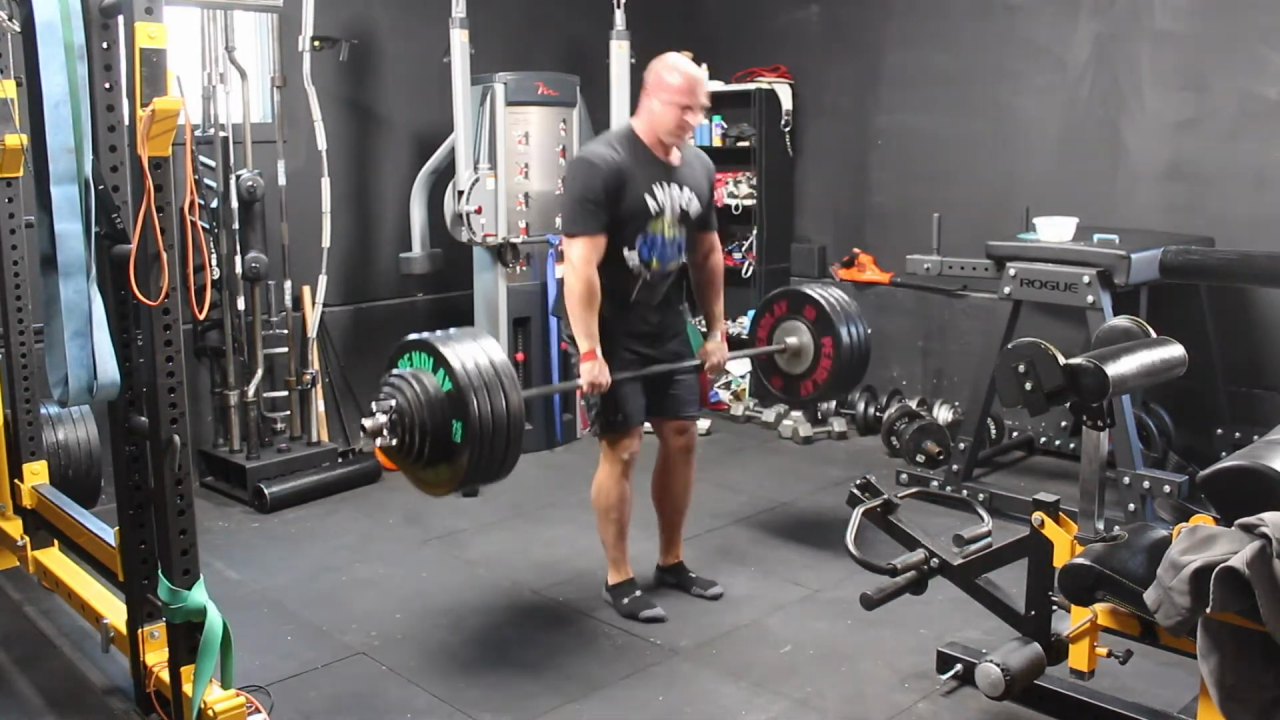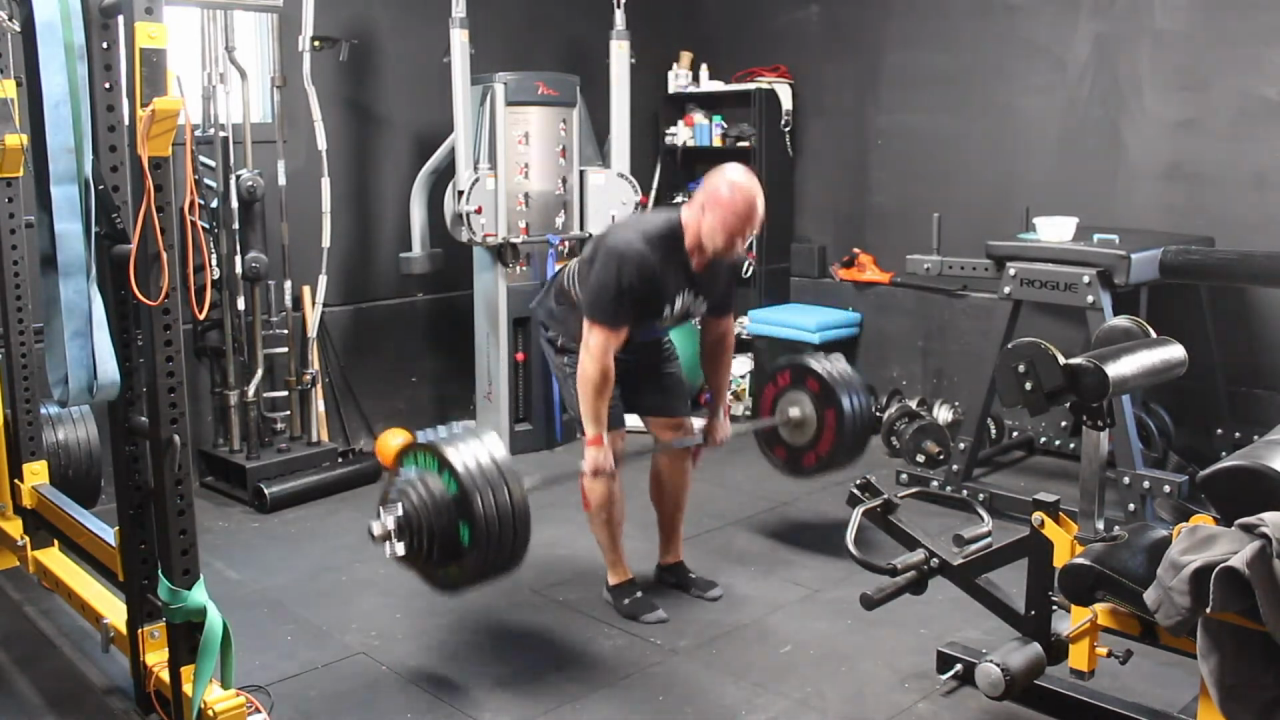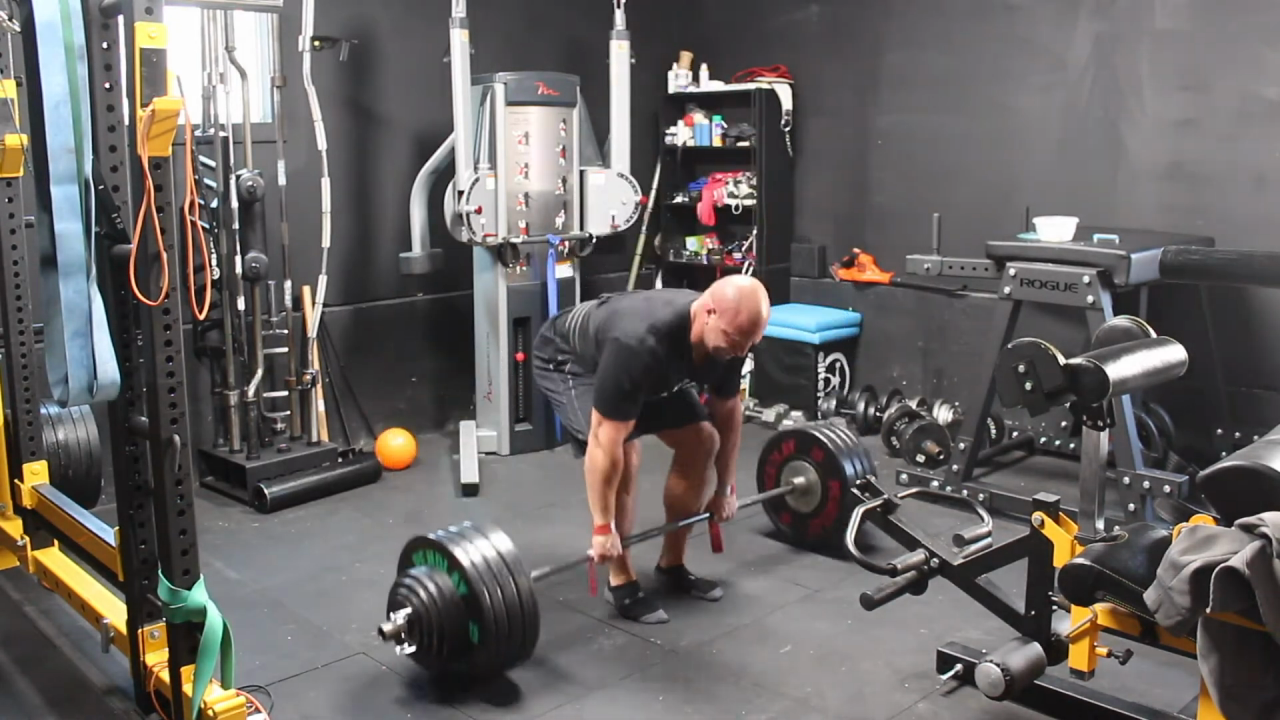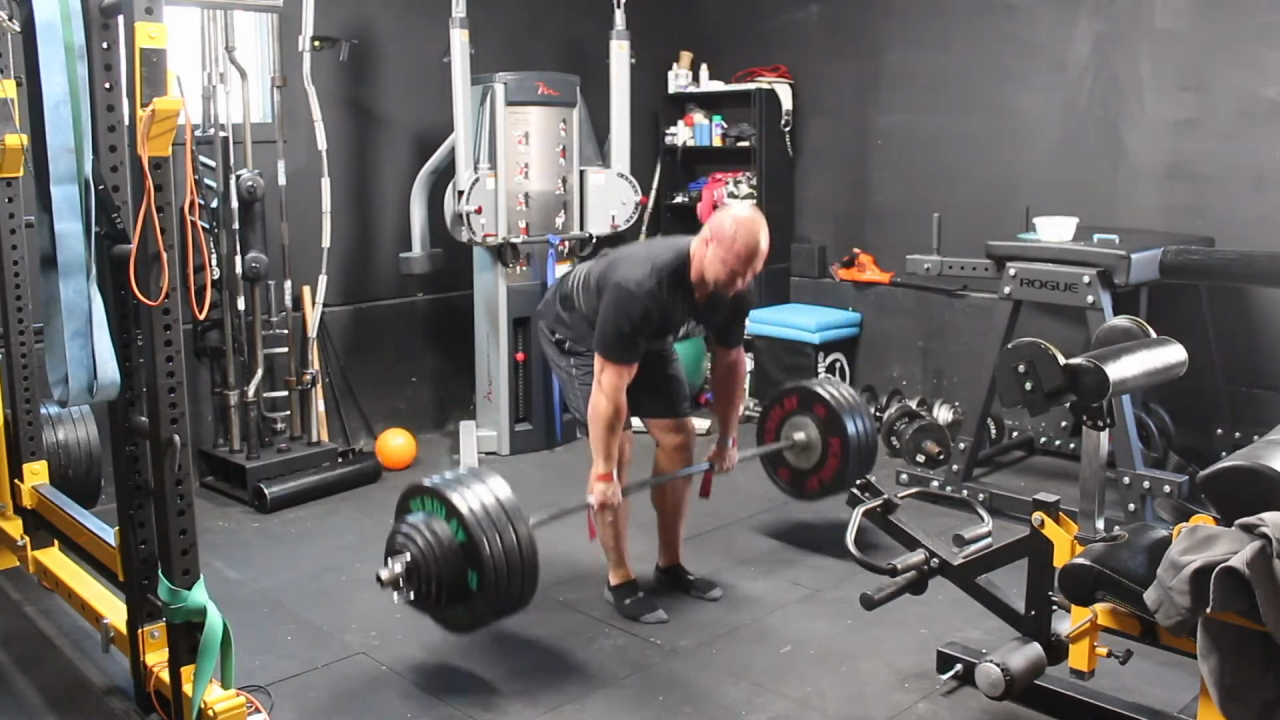
dt=0.3s
person 1, frame 1
left shoulder: (698, 167)
right shoulder: (599, 164)
left elbow: (707, 255)
right elbow: (580, 266)
left wrist: (715, 333)
right wrist: (589, 354)
left hip: (664, 323)
right hip: (607, 324)
left knee: (681, 439)
right knee: (621, 449)
left ankle: (672, 564)
right ankle: (618, 580)
person 1, frame 2
left shoulder: (724, 257)
right shoulder: (631, 252)
left elbow: (718, 333)
right elbow: (598, 352)
left wrist: (718, 408)
right wrist: (595, 440)
left hip: (644, 336)
right hip: (574, 330)
left knee: (678, 438)
right knee: (610, 457)
left ankle: (671, 563)
right ankle: (618, 580)
person 1, frame 3
left shoulder: (727, 339)
right shoulder: (639, 344)
left elbow: (727, 412)
right elbow: (607, 444)
left wrist: (726, 488)
right wrist: (603, 529)
right hip: (571, 360)
left knee: (700, 443)
right knee: (624, 461)
left ankle: (672, 566)
right ankle: (621, 583)
person 1, frame 4
left shoulder: (734, 289)
right shoulder: (638, 286)
left elbow: (730, 364)
right elbow: (611, 388)
left wrist: (727, 439)
right wrist: (604, 475)
left hip: (647, 337)
right hip: (579, 330)
left knee: (678, 440)
right knee: (617, 449)
left ankle: (670, 565)
right ankle: (620, 581)
